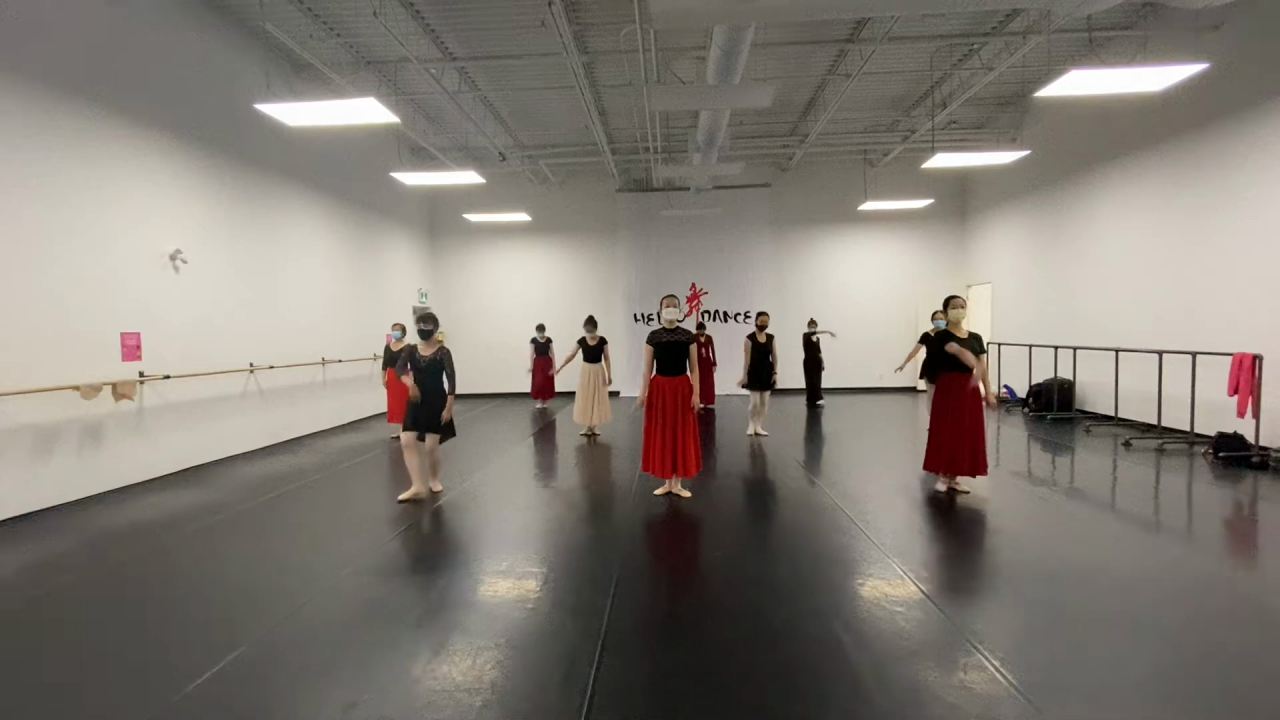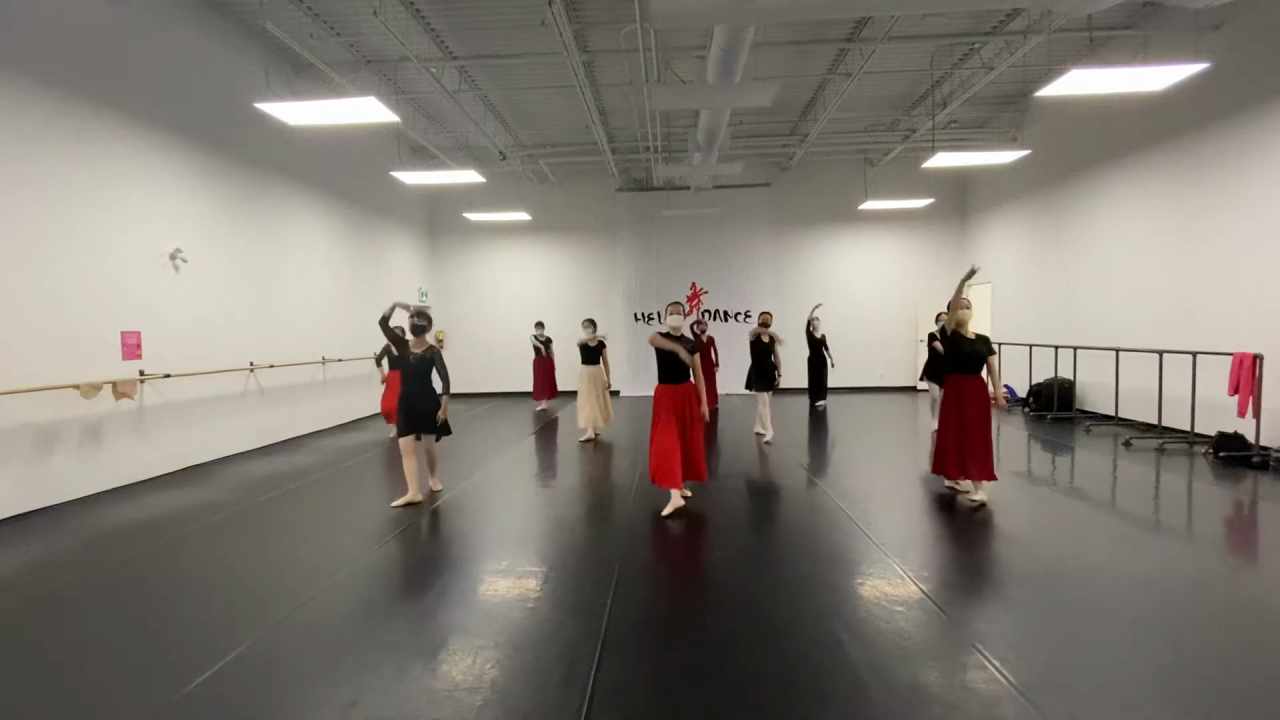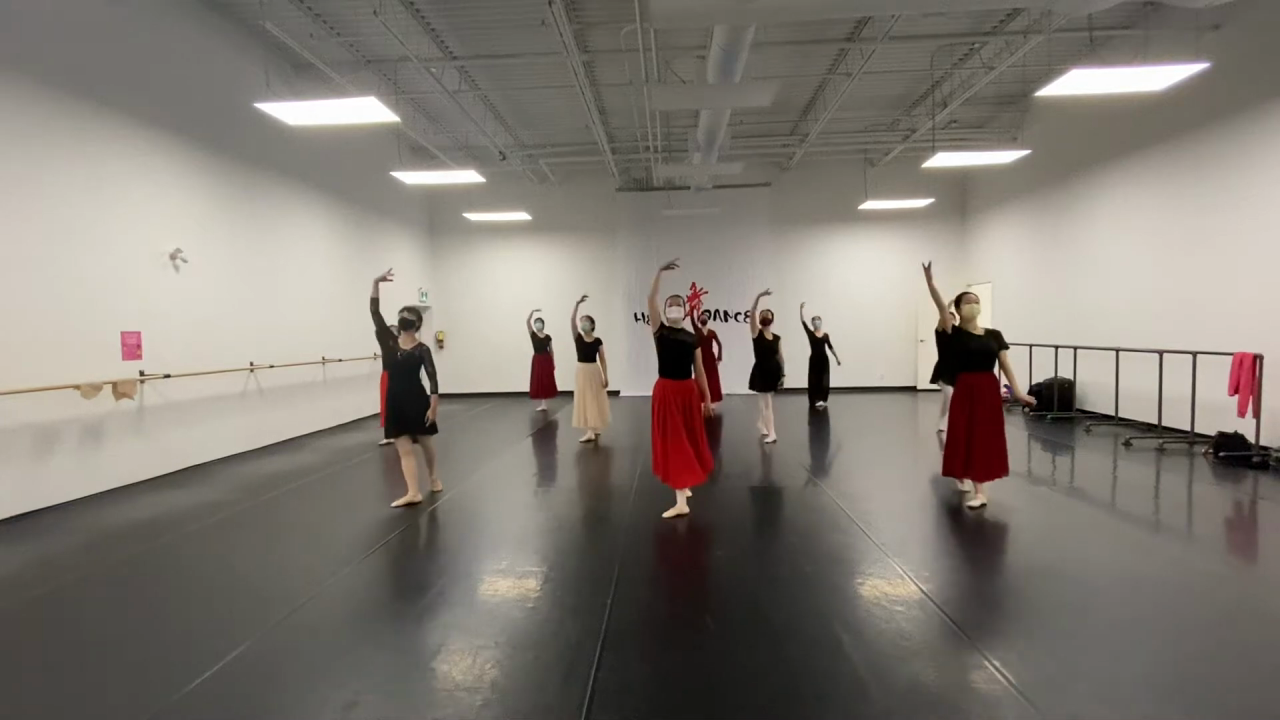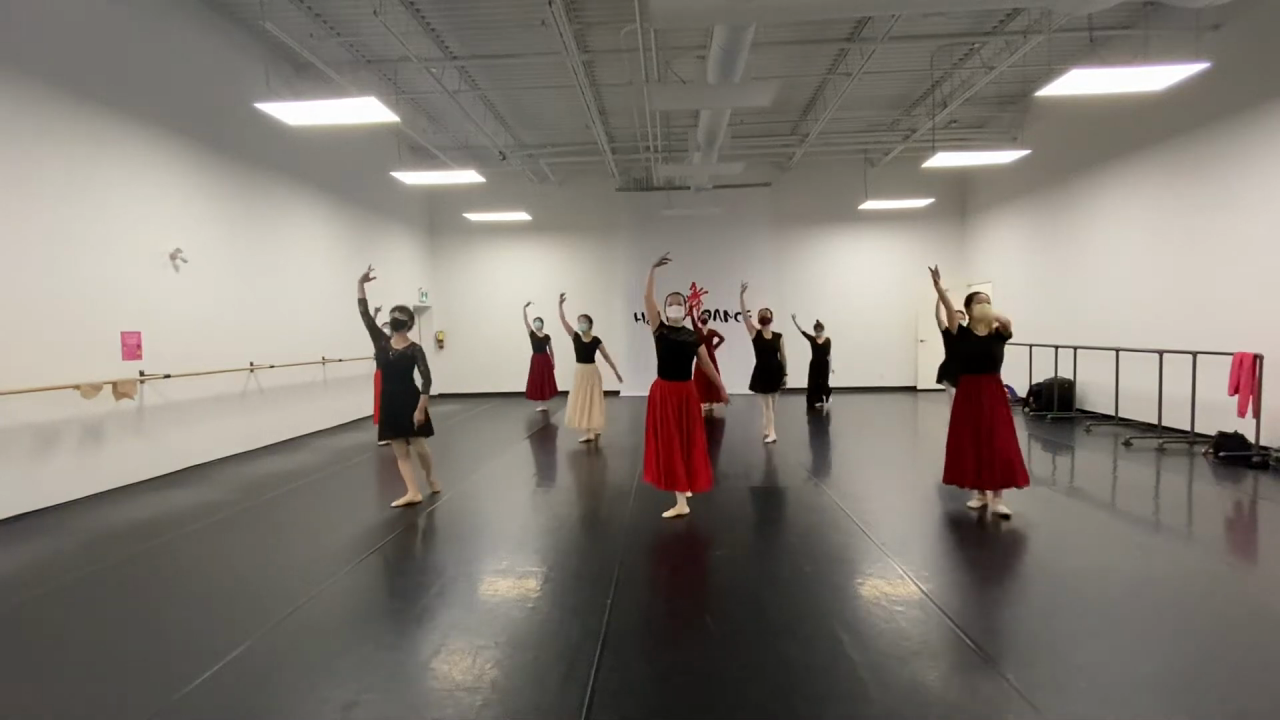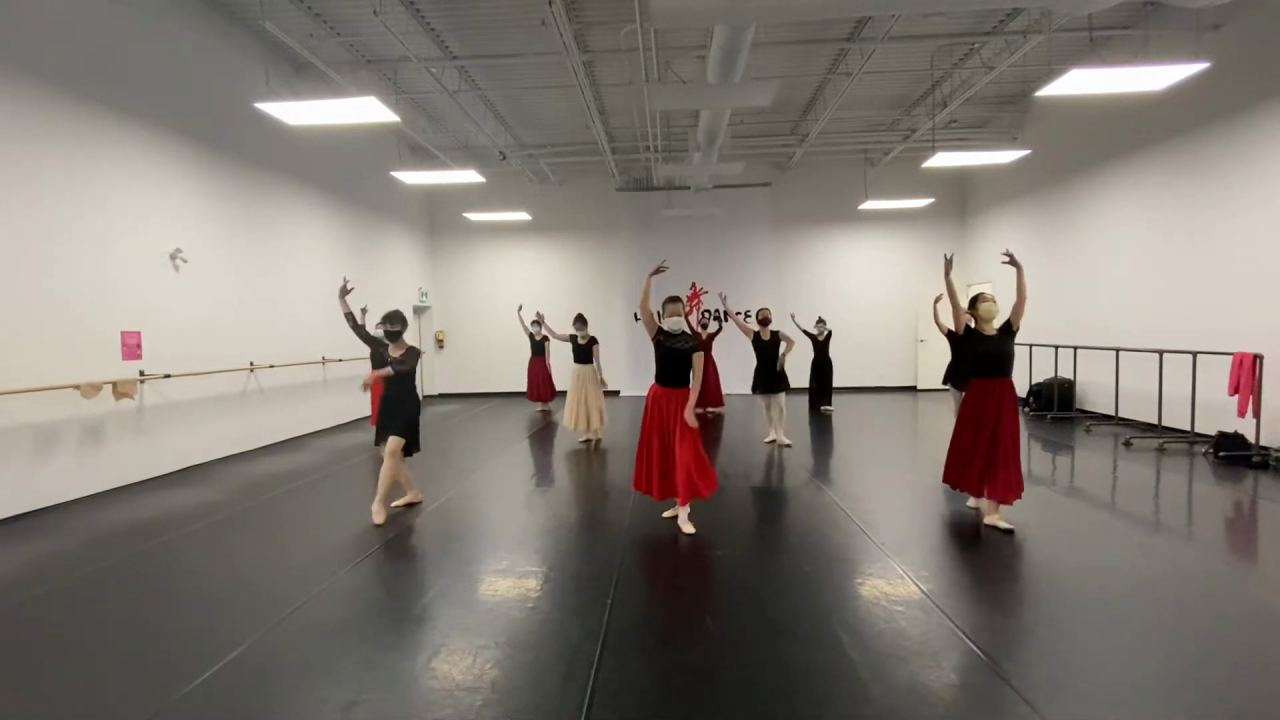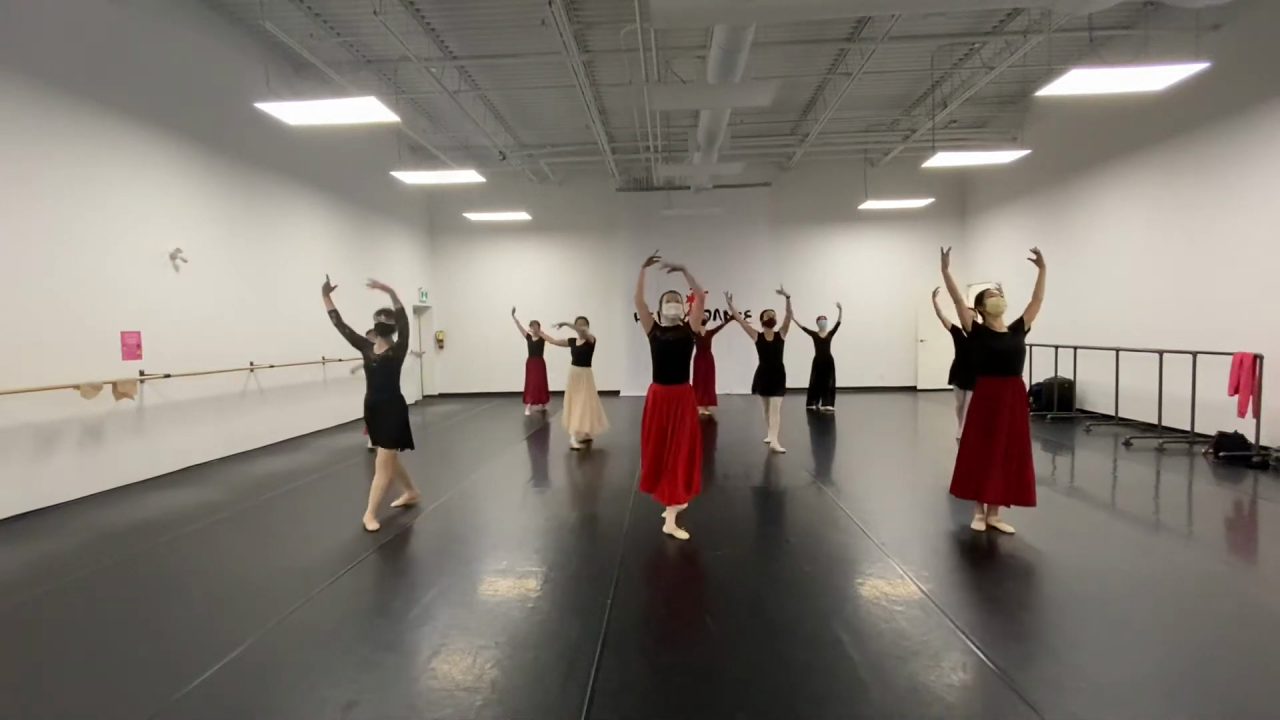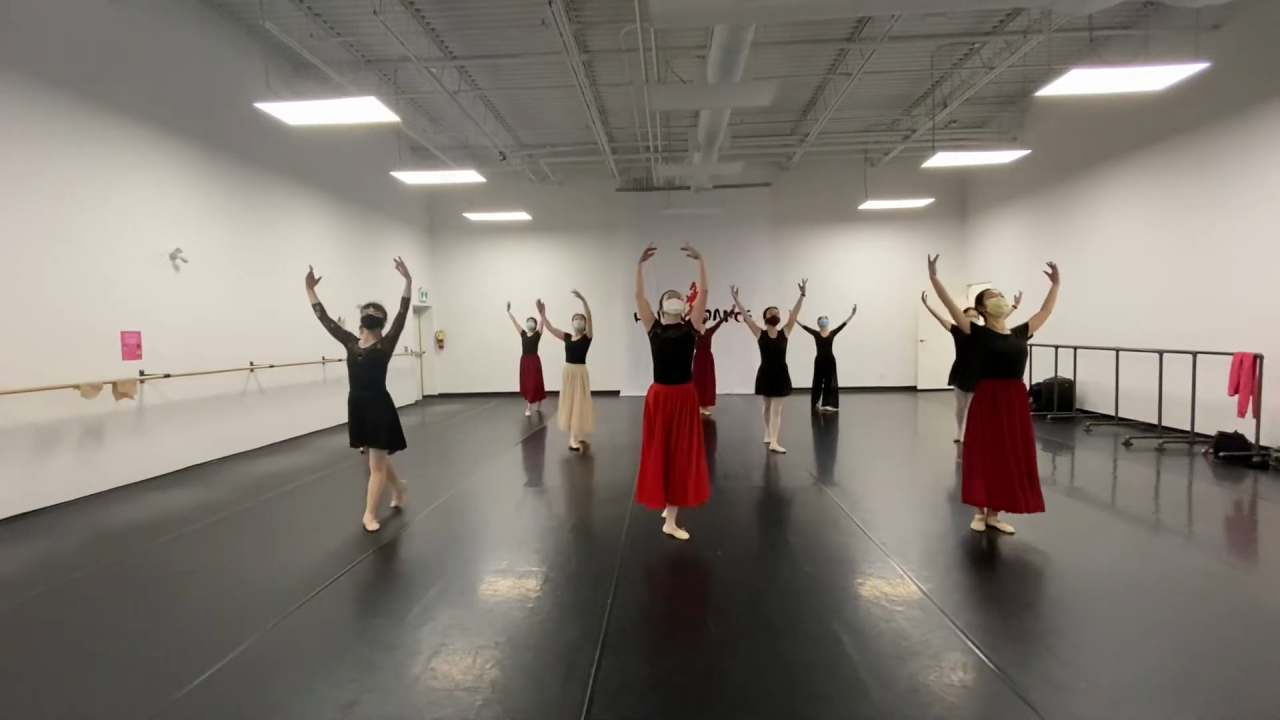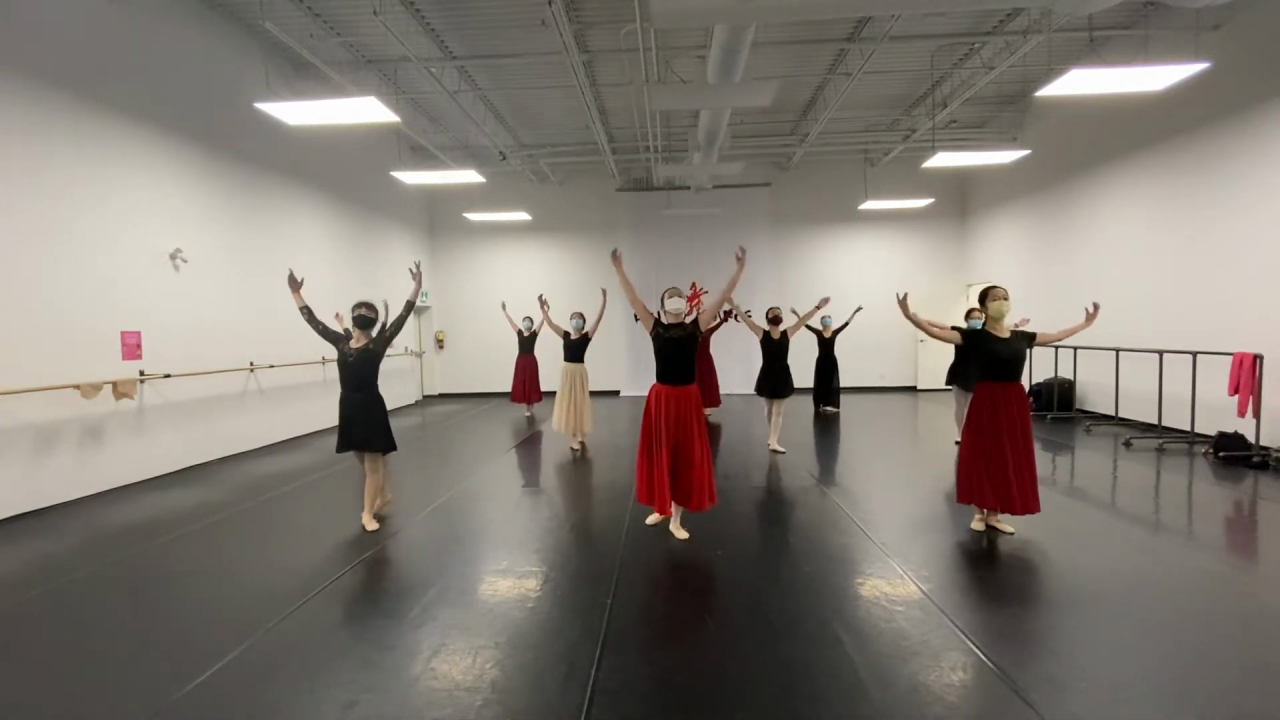
dt=0.4s
person 1, frame 1
left shoulder: (688, 336)
right shoulder: (654, 336)
left elbow: (694, 367)
right elbow: (648, 367)
left wrist: (696, 392)
right wrist: (643, 393)
left hip: (682, 386)
right hip: (659, 386)
left knee: (682, 435)
right knee: (661, 435)
left ankle: (677, 483)
right ankle: (666, 482)
person 1, frame 2
left shoulder: (691, 344)
right shoulder: (660, 338)
left elbow: (698, 375)
right elbow: (652, 339)
left wrist: (704, 402)
right wrist: (677, 348)
left hip: (687, 394)
right hip: (665, 394)
left knee: (688, 443)
right knee: (666, 445)
left ankle: (679, 485)
right ankle: (675, 496)
person 1, frame 3
left shoulder: (692, 338)
right shoulder: (659, 331)
left elbow: (699, 370)
right elbow: (651, 299)
left wrist: (707, 398)
right wrist: (660, 272)
left hip: (688, 391)
right hip: (665, 391)
left knee: (689, 440)
right knee: (673, 443)
left ankle: (683, 485)
right ankle: (681, 501)
person 1, frame 4
left shoulder: (693, 336)
right shoulder: (659, 330)
left elbow: (706, 365)
right elbow: (648, 298)
left wrist: (721, 388)
right wrist: (653, 269)
left hip: (686, 391)
right hip: (662, 391)
left knee: (688, 441)
right knee: (668, 443)
left ankle: (685, 485)
right ankle: (680, 500)
person 1, frame 5
left shoulder: (694, 343)
right shoulder: (657, 335)
left elbow: (698, 378)
right elbow: (643, 307)
left wrist: (690, 408)
right wrist: (649, 277)
left hip: (682, 399)
right hip: (658, 398)
left knee: (686, 454)
right knee: (661, 453)
left ankle: (683, 512)
right ankle: (680, 503)
person 1, frame 6
left shoulder: (690, 330)
right shoulder: (653, 330)
left elbow: (700, 297)
right elbow: (638, 300)
left wrist: (684, 271)
right wrist: (643, 269)
left hip: (682, 396)
right hip: (658, 395)
left knee: (680, 453)
right knee: (659, 451)
left ankle: (670, 520)
right ankle: (675, 501)
person 1, frame 7
left shoulder: (691, 328)
right shoulder: (653, 328)
left elbow: (703, 294)
right elbow: (639, 296)
left wrist: (700, 261)
right wrist: (640, 264)
left hip: (685, 396)
right hip: (659, 396)
left knee: (682, 455)
right knee: (659, 453)
left ankle: (671, 520)
right ankle: (667, 504)
person 1, frame 8
left shoulder: (695, 328)
right shoulder: (655, 327)
left elbow: (721, 298)
right elbow: (632, 298)
left wrist: (738, 269)
right wrist: (619, 269)
left hip: (688, 397)
right hip: (661, 397)
left knee: (687, 457)
right knee: (660, 454)
left ankle: (676, 519)
right ankle: (661, 507)
person 2, frame 1
left shoulder: (976, 338)
right shoulder: (942, 336)
left elbow: (983, 366)
right elbow: (959, 351)
left wrist: (988, 391)
right wrist: (974, 365)
left hip: (970, 388)
right hip: (948, 385)
left knee: (967, 434)
right knee: (947, 433)
left ankle: (954, 478)
right ankle: (944, 476)
person 2, frame 2
left shoulder: (983, 340)
right shoulder: (950, 337)
left elbow: (992, 368)
right elbow: (953, 309)
left wrist: (998, 393)
right wrist: (963, 281)
left hip: (978, 391)
right hip: (956, 391)
left knee: (976, 438)
right knee: (958, 437)
left ankle: (954, 478)
right ankle: (977, 488)
person 2, frame 3
left shoulder: (994, 335)
right shoulder: (954, 334)
left elbow: (1005, 364)
right elbow: (941, 307)
left wrist: (1016, 390)
right wrist: (930, 281)
left hip: (990, 389)
right hip: (966, 389)
left knee: (987, 438)
right knee: (967, 437)
left ankle: (966, 479)
right ankle: (979, 492)
person 2, frame 4
left shoulder: (999, 332)
right shoulder: (960, 334)
left elbow: (1008, 324)
right elbow: (949, 309)
left wrist: (997, 318)
right wrist: (937, 285)
left hip: (993, 392)
right hip: (967, 393)
left knee: (999, 444)
right knee: (970, 443)
left ankle: (996, 498)
right ankle: (980, 492)
person 2, frame 5
left shoulder: (1007, 333)
right shoulder: (968, 336)
left elbow: (1021, 300)
right elbow: (955, 305)
left wrist: (1018, 269)
right wrist: (947, 276)
left hip: (1005, 397)
right hip: (977, 396)
left knee: (1002, 452)
right knee: (973, 449)
left ankle: (992, 513)
right ankle: (977, 493)
person 2, frame 6
left shoulder: (1017, 330)
right shoulder: (976, 332)
left elbow: (1037, 300)
right elbow: (958, 300)
left wrist: (1042, 269)
right wrist: (946, 270)
left hip: (1014, 397)
right hip: (986, 396)
left knee: (1008, 456)
right knee: (981, 454)
left ankle: (994, 514)
right ankle: (980, 512)
person 2, frame 7
left shoulder: (1020, 333)
right shoulder: (977, 334)
left elbow: (1045, 311)
right elbow: (951, 306)
left wrist: (1055, 283)
right wrist: (934, 278)
left hip: (1016, 400)
right hip: (988, 399)
left knee: (1011, 458)
right knee: (984, 457)
left ankle: (994, 514)
right ankle: (980, 513)
person 2, frame 8
left shoulder: (1021, 337)
right shoulder: (975, 336)
left elbow: (1057, 335)
right elbow: (938, 333)
left wrist: (1086, 323)
right wrist: (910, 315)
left hip: (1015, 402)
right hip: (987, 402)
left knee: (1010, 460)
right knee: (983, 458)
left ankle: (994, 514)
right ankle: (980, 513)
person 3, frame 1
left shoulder: (442, 352)
right shoulder: (411, 350)
left elbow: (451, 380)
right elbow: (399, 369)
left wrist: (449, 407)
right wrist: (409, 382)
left hip: (436, 402)
right hip: (415, 402)
left knee: (432, 446)
right knee: (407, 443)
left ankle: (434, 479)
right ankle: (418, 486)
person 3, frame 2
left shoulder: (433, 351)
right shoulder: (401, 344)
left elbow: (444, 379)
right elbow: (383, 323)
left wrist: (444, 407)
right wrist: (395, 306)
left hip: (427, 401)
right hip: (406, 402)
left knee: (428, 446)
right knee: (406, 448)
left ankle: (433, 477)
right ankle: (413, 492)
person 3, frame 3
left shoulder: (422, 349)
right shoulder: (389, 341)
left elbow: (433, 379)
right elbow: (375, 312)
left wrist: (433, 406)
right wrist: (376, 283)
left hip: (416, 400)
right hip: (395, 401)
left knee: (425, 443)
right knee: (404, 449)
left ankle: (433, 477)
right ankle: (413, 492)
person 3, frame 4
left shoulder: (414, 349)
right shoulder: (381, 341)
left elbow: (426, 378)
right elbow: (364, 314)
left wrist: (421, 407)
right wrist: (361, 285)
left hip: (409, 400)
right hip: (389, 402)
left knee: (418, 448)
right knee: (400, 451)
left ankle: (431, 478)
right ankle: (413, 492)
person 3, frame 5
left shoulder: (412, 352)
right shoulder: (380, 347)
left elbow: (405, 368)
right elbow: (356, 327)
left wrist: (377, 374)
right wrist: (342, 299)
left hip: (407, 407)
right hip: (387, 406)
left knee: (391, 451)
right knee: (390, 455)
left ankle: (379, 502)
right ankle: (413, 493)
person 3, frame 6
left shoulder: (398, 349)
right shoulder: (366, 347)
left elbow: (402, 321)
right elbow: (340, 325)
left wrist: (389, 292)
right wrist: (326, 297)
left hip: (392, 407)
right hip: (372, 407)
left knee: (383, 463)
right knee: (389, 457)
left ankle: (370, 513)
right ankle: (411, 492)
person 3, frame 7
left shoulder: (386, 344)
right shoulder: (350, 343)
left elbow: (402, 314)
right elbow: (324, 318)
left wrist: (408, 281)
right wrist: (310, 290)
left hip: (379, 406)
right hip: (357, 406)
left knee: (376, 464)
right knee: (377, 458)
left ankle: (369, 514)
right ankle: (398, 486)
person 3, frame 8
left shoulder: (378, 344)
right shoulder: (341, 342)
left elbow: (403, 316)
right elbow: (312, 320)
left wrist: (417, 286)
right wrist: (296, 293)
left hip: (370, 406)
right hip: (348, 406)
left knee: (372, 463)
right knee: (362, 460)
left ankle: (368, 513)
right ankle: (381, 496)
